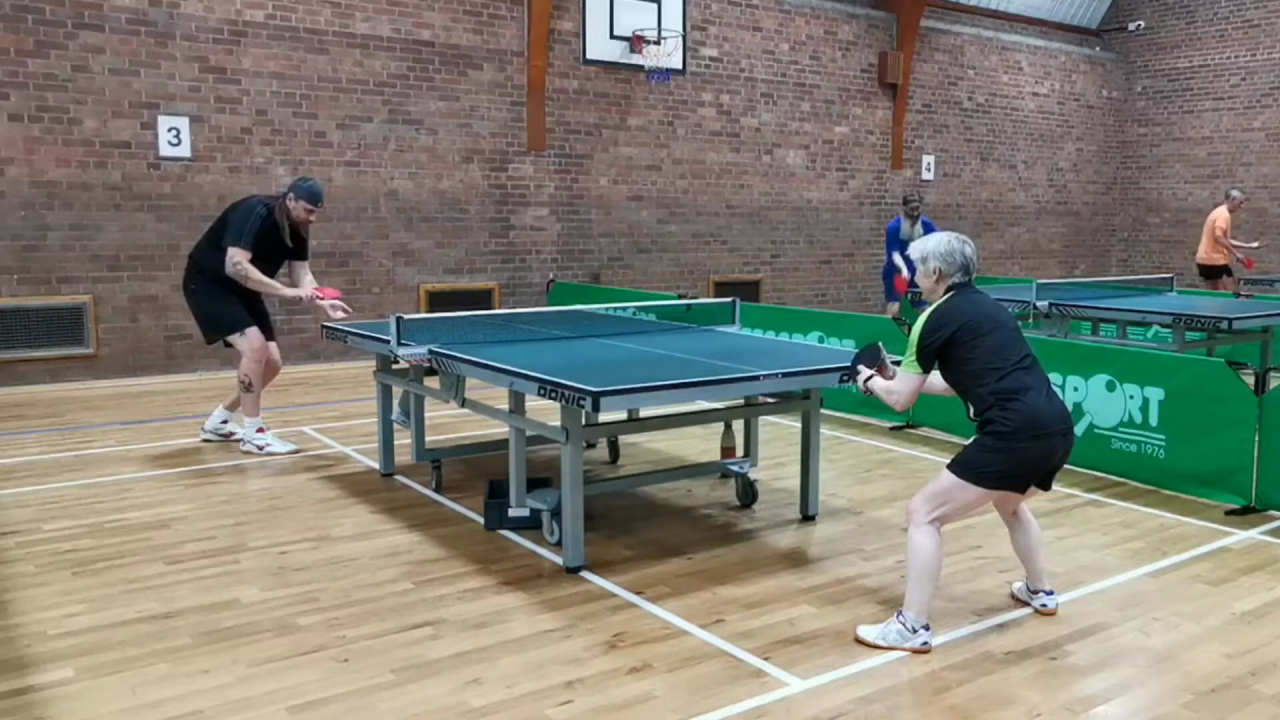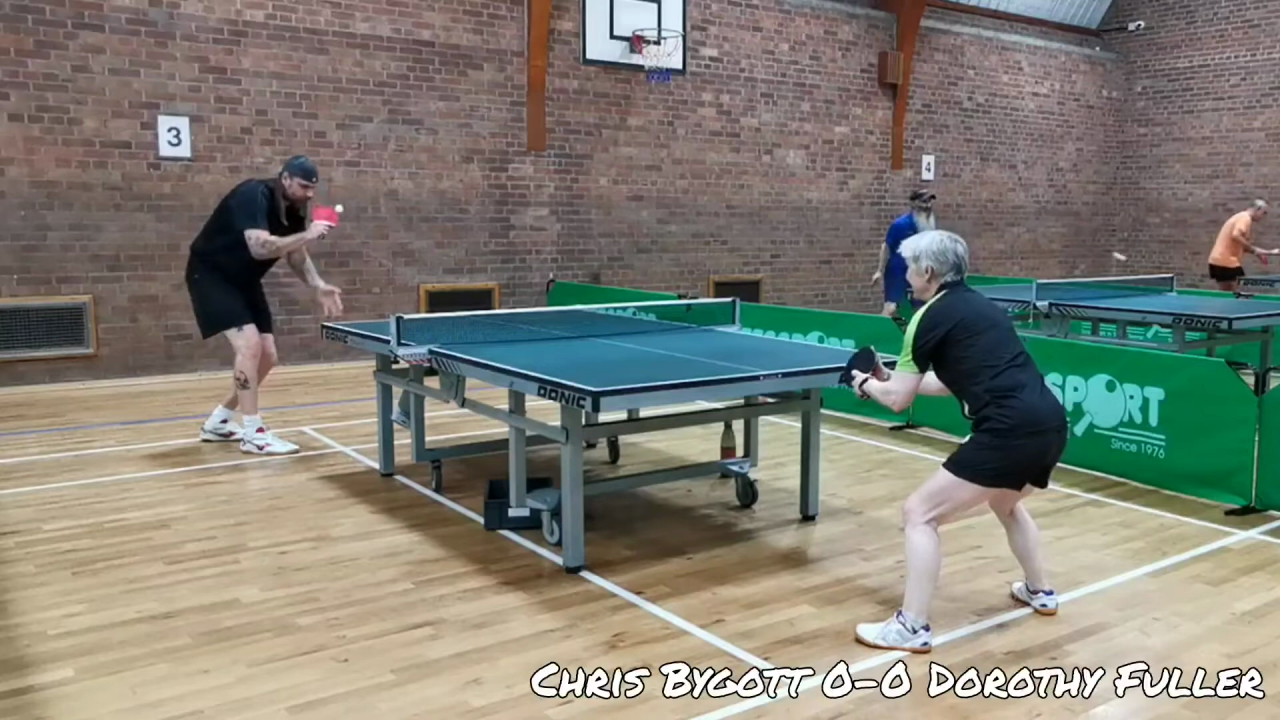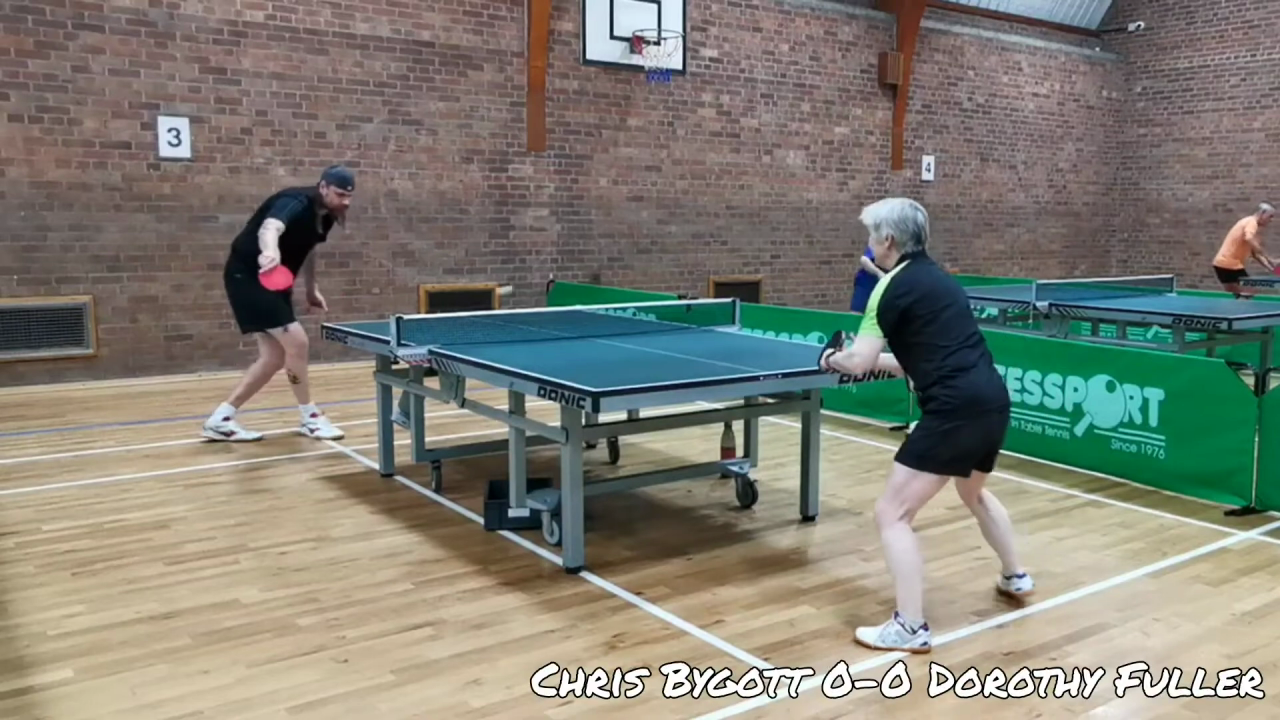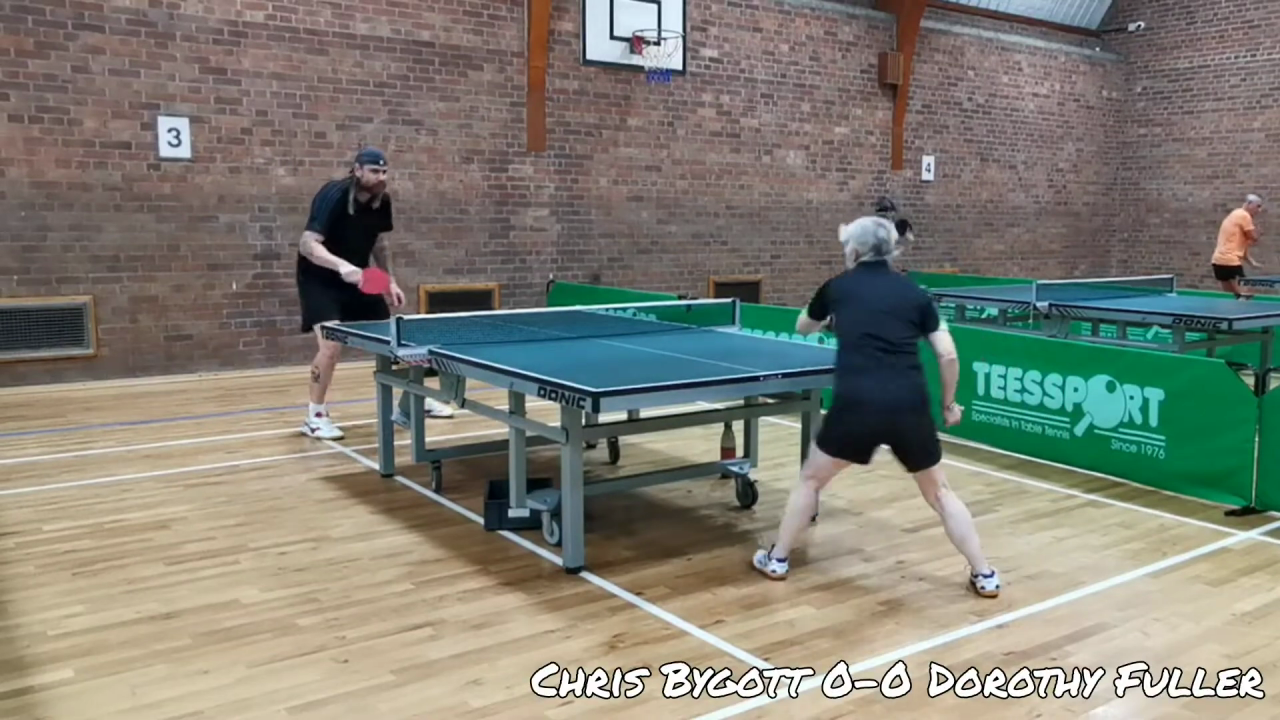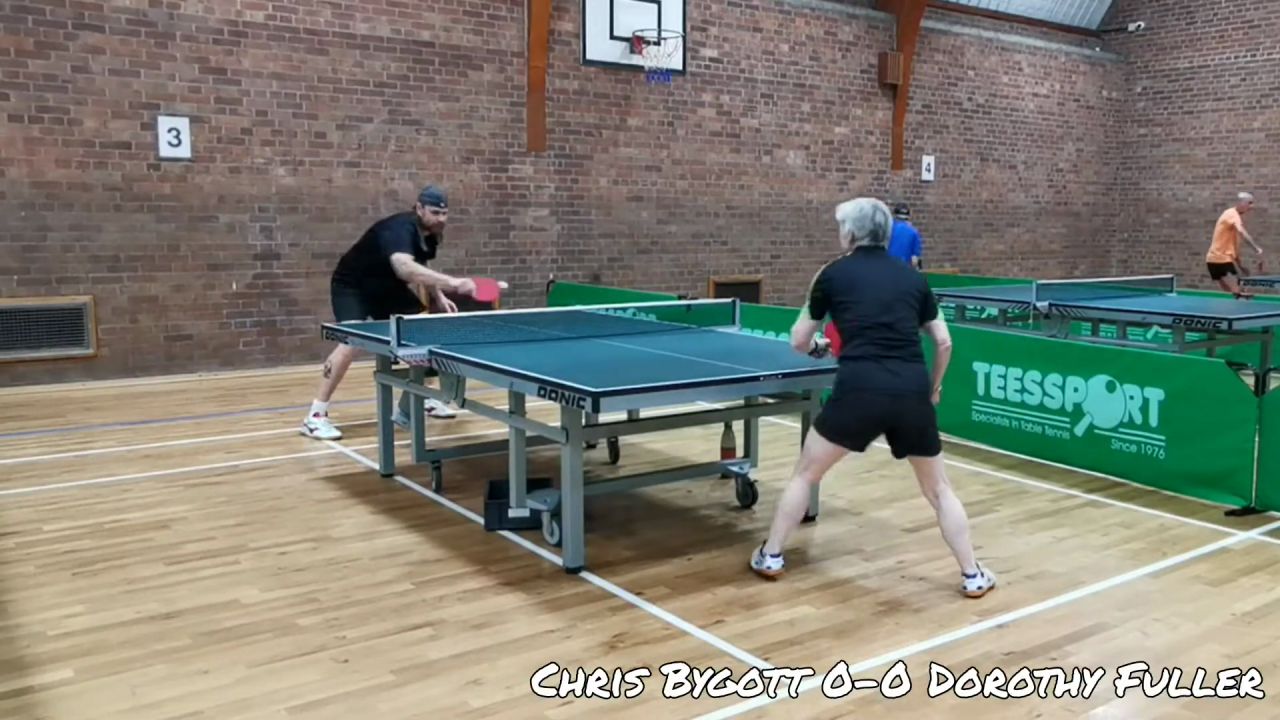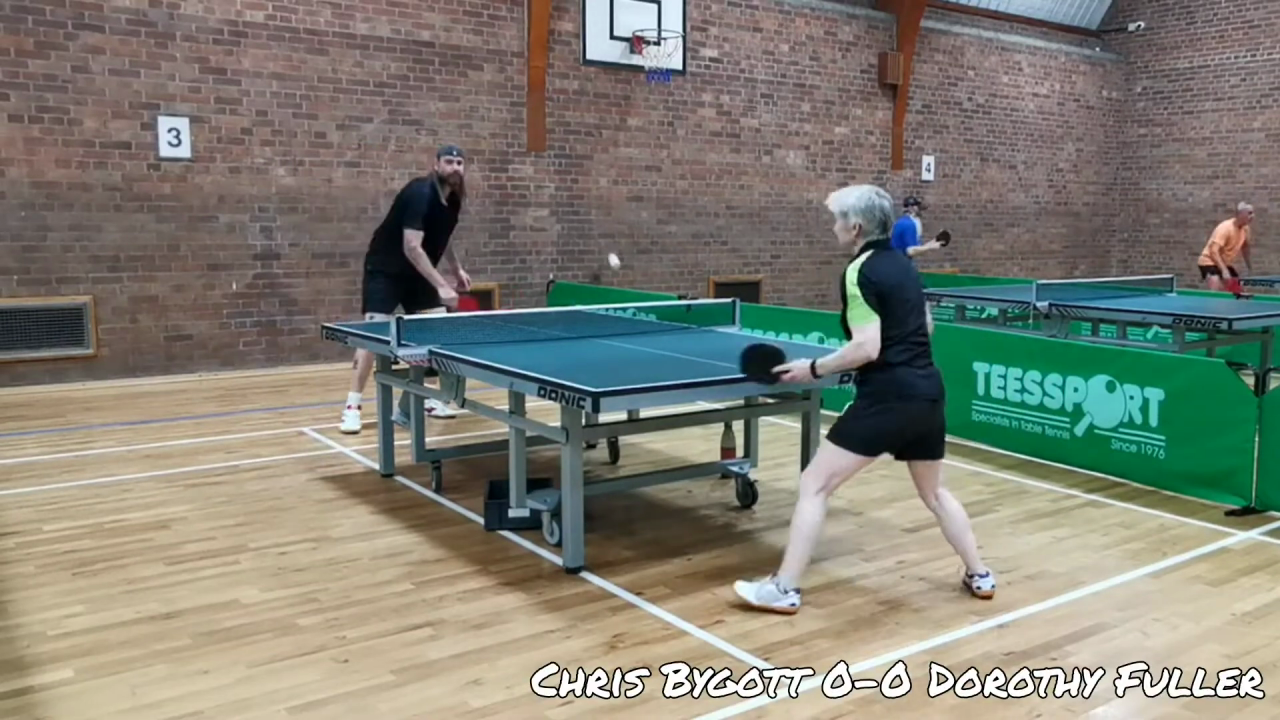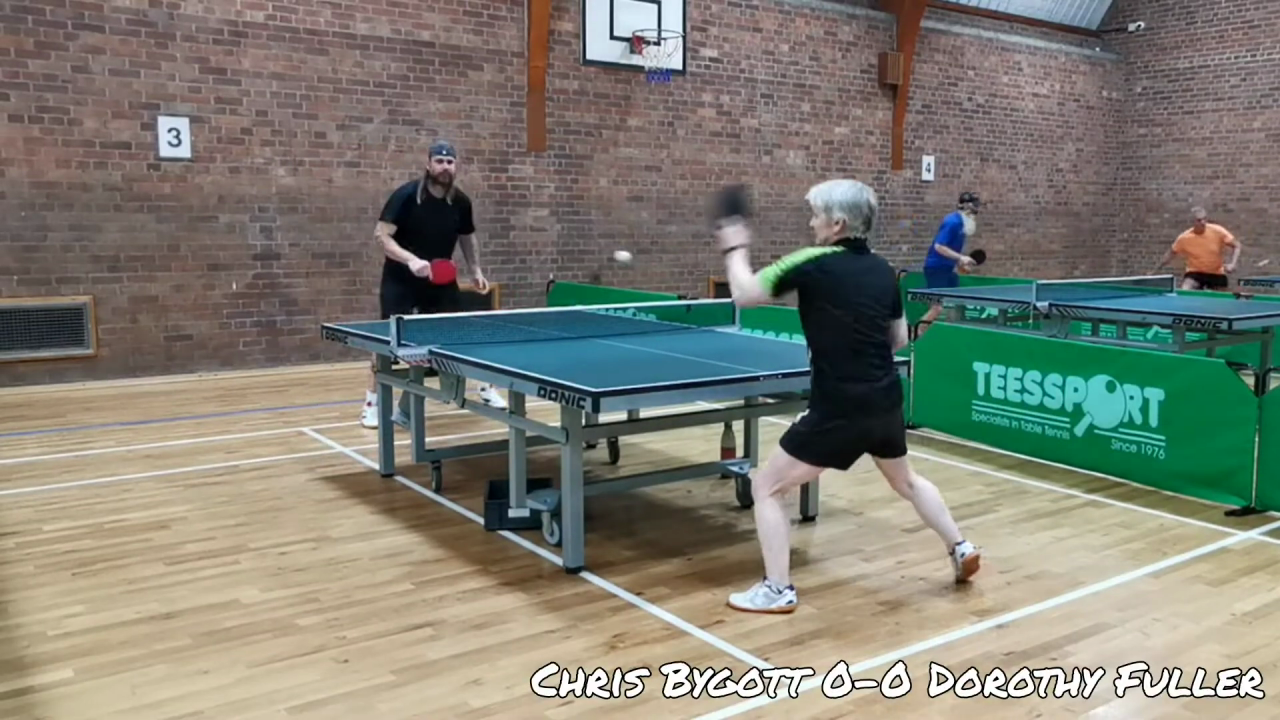
dt=0.5s
person 1, frame 1
left shoulder: (938, 316)
right shoulder: (987, 307)
left elbow: (900, 398)
left wrist: (870, 380)
right wrist: (897, 374)
left hip: (1016, 434)
right hip: (1057, 428)
left knee: (923, 513)
right knee: (1008, 502)
left ankle: (912, 627)
right ankle: (1040, 592)
person 1, frame 2
left shoulder: (932, 316)
right shoulder: (978, 306)
left elbow: (898, 400)
left wrist: (866, 384)
right wrist: (893, 377)
left hip: (1011, 432)
right hip: (1050, 424)
left knee: (920, 513)
right knee: (1005, 503)
left ankle: (912, 626)
right ankle: (1040, 591)
person 1, frame 3
left shoulder: (894, 286)
right shoulder: (938, 278)
left elbow: (860, 362)
left wrist: (834, 359)
right wrist: (879, 360)
left hip: (954, 412)
right hip: (994, 401)
left knee: (893, 514)
right knee: (976, 494)
left ankle: (911, 626)
right ankle: (1015, 576)
person 1, frame 4
left shoulder: (840, 286)
right shoulder: (915, 293)
left elbow: (802, 326)
right elbow: (947, 354)
right wrist: (949, 402)
left hip: (857, 404)
right hip: (908, 404)
left knee: (810, 479)
right knee: (938, 492)
left ankle: (778, 558)
right ankle: (985, 575)
person 1, frame 5
left shoulder: (833, 274)
right shoulder: (913, 277)
left elbow: (798, 341)
right elbow: (943, 342)
left wrist: (812, 343)
right wrist: (934, 384)
left hip: (859, 391)
right hip: (912, 392)
left knee: (805, 472)
right knee: (937, 488)
left ankle: (772, 556)
right ankle: (972, 575)
person 1, frame 6
left shoulder: (860, 273)
right shoulder: (901, 265)
left elbow: (868, 348)
left wrist: (813, 368)
left hip: (887, 398)
right hip: (928, 394)
left knee: (814, 485)
right knee: (934, 492)
left ankle: (785, 588)
right ankle: (980, 575)
person 1, frame 7
left shoulder: (814, 263)
right shoulder: (885, 271)
left elbow: (745, 293)
right elbow: (900, 340)
left wrist: (735, 247)
left hip: (840, 411)
right hip: (886, 402)
left knee: (767, 486)
right knee: (905, 479)
left ankle: (777, 590)
right ankle: (960, 547)
person 2, frame 1
left shoulder: (297, 229)
right shoulder: (255, 212)
left elbow: (302, 274)
right elbow: (235, 266)
left wrist: (323, 303)
right wrist: (285, 292)
left hip: (242, 291)
right hip: (208, 284)
left knee: (271, 363)
right knee: (255, 348)
left ankle: (218, 422)
right ankle: (254, 433)
person 2, frame 2
left shoulder: (295, 210)
right shoulder: (254, 195)
left elbow: (297, 256)
right elbow: (261, 247)
left wrist: (318, 286)
right wrist: (308, 235)
left hip: (245, 281)
right hip: (211, 275)
left knee: (267, 357)
right knee: (249, 346)
left ankle: (218, 421)
right ankle: (253, 432)
person 2, frame 3
left shoulder: (326, 214)
right shoulder: (297, 202)
right elbow: (269, 228)
left wrist: (312, 288)
right wrist: (271, 250)
right hip: (249, 276)
left knee: (274, 357)
right knee: (296, 344)
left ankle: (220, 419)
right ankle: (309, 417)
person 2, frame 4
left shoulder: (382, 202)
right shoulder: (332, 196)
right elbow: (307, 244)
left wrist: (389, 281)
right wrist: (341, 266)
left hip: (360, 281)
right hip: (320, 279)
right knee: (331, 346)
right ankle: (315, 416)
person 2, frame 5
left shoulder: (429, 234)
right shoulder: (398, 230)
left elbow: (422, 268)
right elbow: (404, 268)
left wrist: (439, 296)
right wrist: (451, 281)
left hip: (387, 289)
right hip: (352, 286)
right knee: (350, 345)
left ankle: (422, 398)
right ankle: (316, 415)
person 2, frame 6
left shoulder: (454, 199)
right shoulder: (421, 193)
right elbow: (412, 246)
left wrist: (457, 269)
right wrist: (441, 285)
left hip: (418, 275)
right hip: (384, 271)
left ankle: (424, 398)
right ankle: (352, 405)
person 2, frame 7
left shoulder: (461, 202)
right shoulder: (408, 195)
left elbow: (466, 239)
right elbow: (381, 235)
left wrist: (475, 271)
right wrist: (410, 260)
left hip: (441, 280)
right hip: (401, 279)
left ankle: (486, 390)
right ankle: (372, 403)
